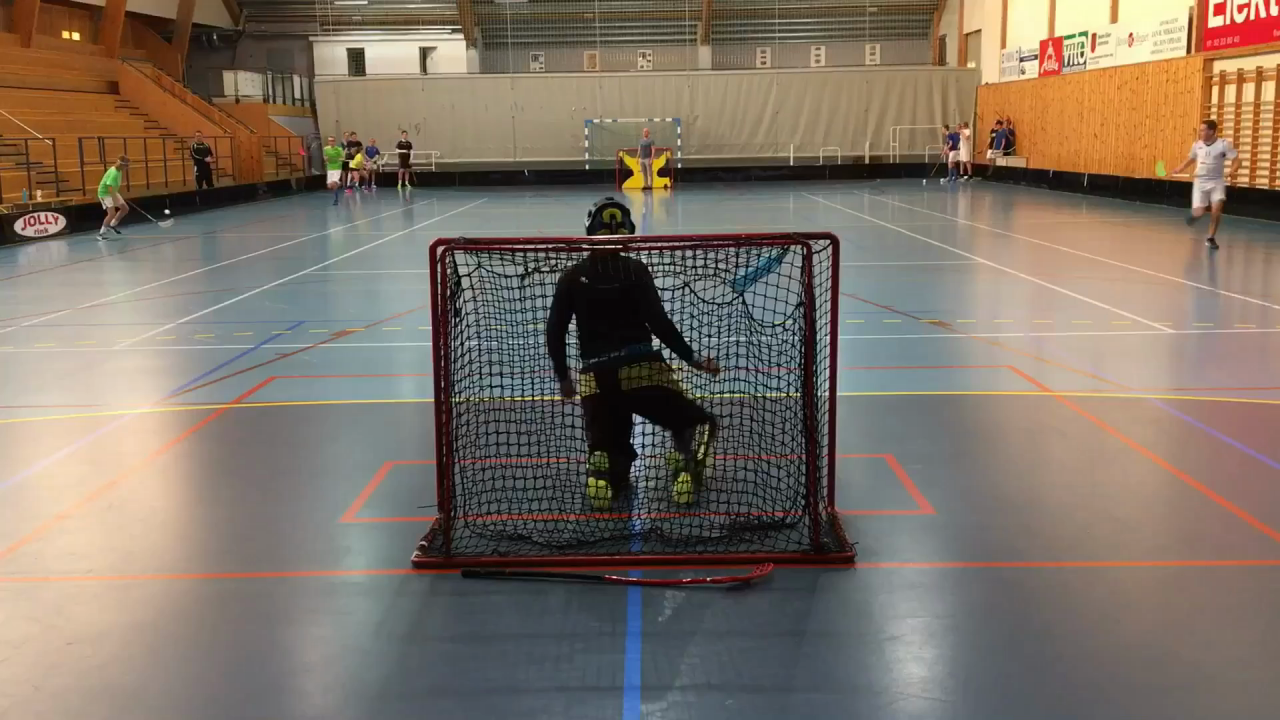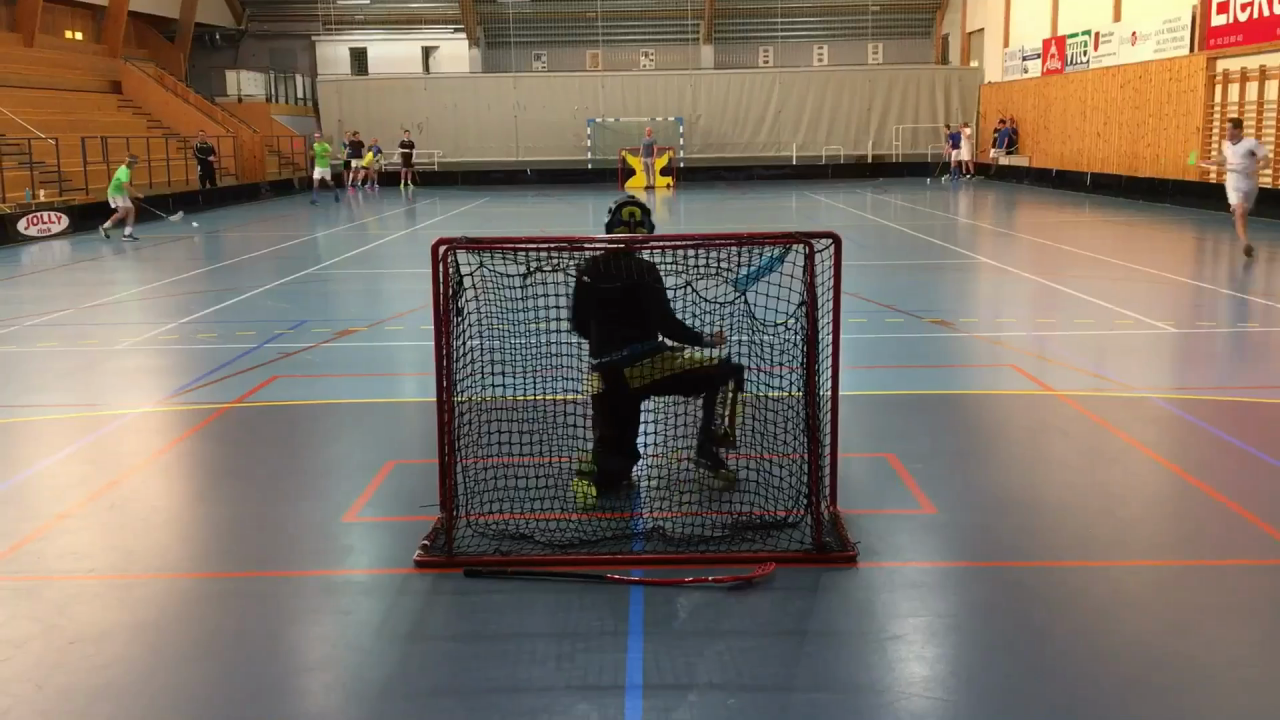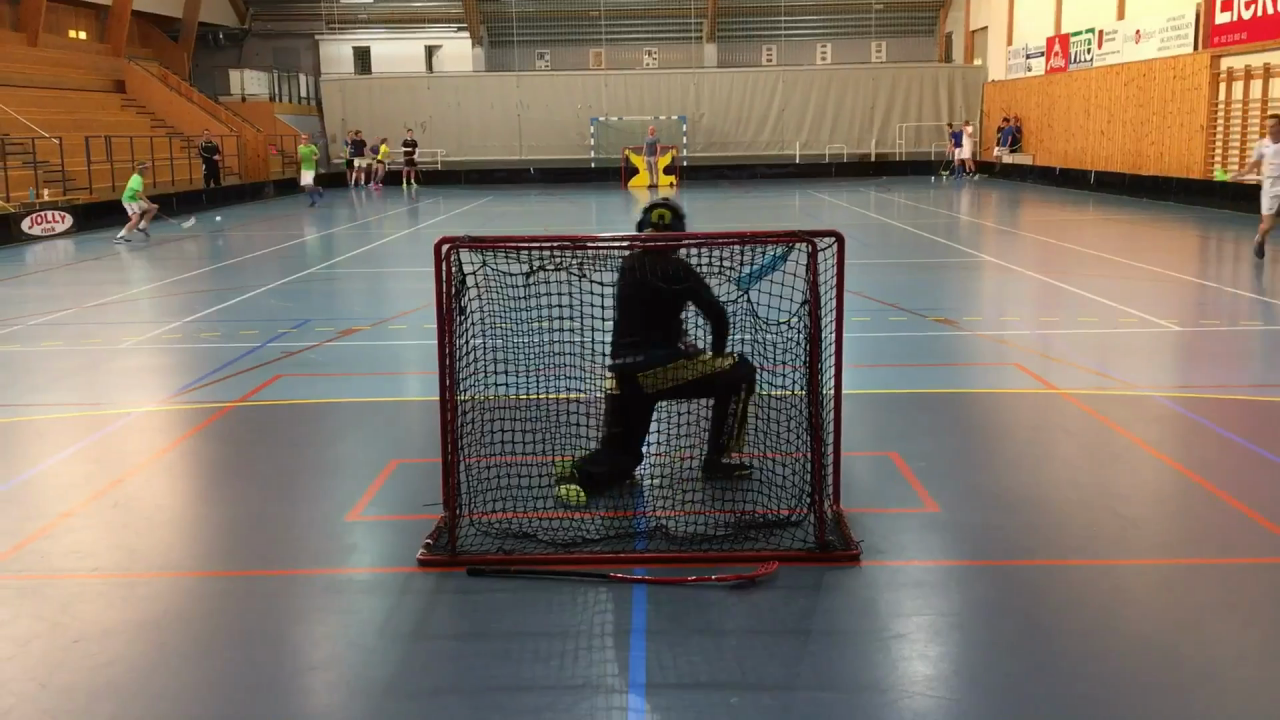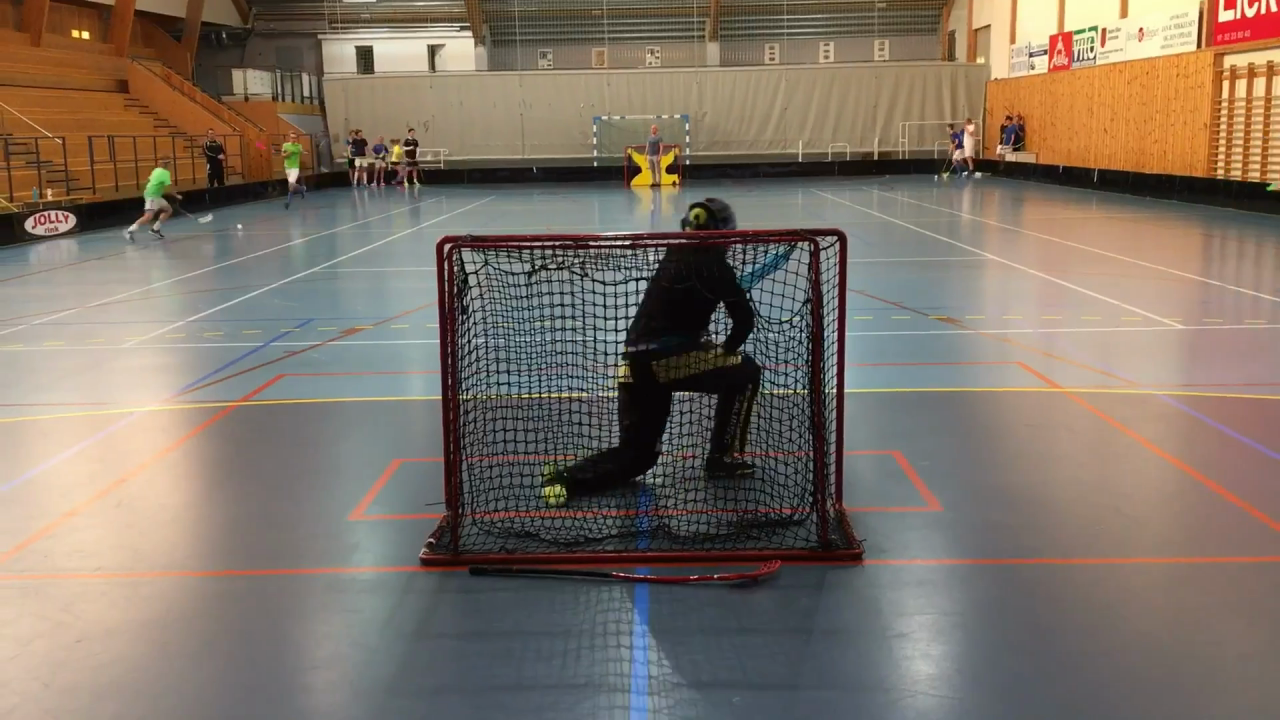
dt=0.1s
person 1, frame 1
left shoulder: (571, 276)
right shoulder: (636, 270)
left elbow: (554, 335)
right elbow: (660, 326)
left wrist: (563, 379)
right wrist: (695, 360)
left hip: (598, 378)
right hip: (643, 371)
left knee: (607, 450)
right knee: (700, 422)
left ankle: (609, 475)
right ankle: (687, 462)
person 1, frame 2
left shoulder: (587, 271)
right shoulder: (645, 270)
left elbow: (581, 324)
right elbow: (667, 324)
right wrist: (704, 339)
left hip: (607, 376)
right hip: (651, 364)
left knee: (615, 453)
right knee: (727, 372)
left ankle: (597, 476)
right ankle: (711, 452)
person 1, frame 3
left shoulder: (629, 264)
right shoulder: (678, 269)
right elbow: (718, 317)
right wrist: (716, 355)
left hip: (623, 377)
right hip: (663, 369)
left knee: (619, 454)
right knee: (741, 375)
left ankle: (579, 475)
right ankle: (717, 459)
person 1, frame 4
left shoulder: (677, 253)
right shoulder: (717, 267)
right elbow: (744, 320)
right wrist: (724, 352)
left hip: (639, 361)
right hip: (674, 357)
left knee: (635, 454)
right knee: (745, 374)
left ankle: (565, 479)
right ankle: (723, 458)
